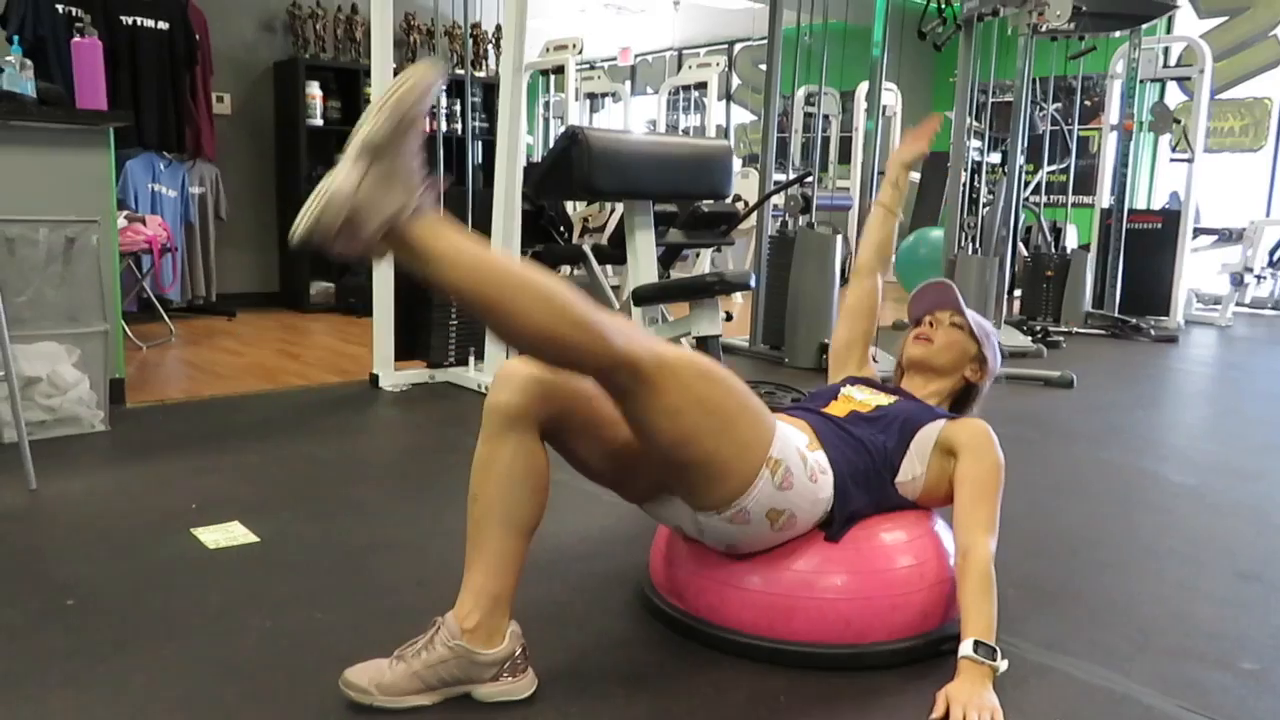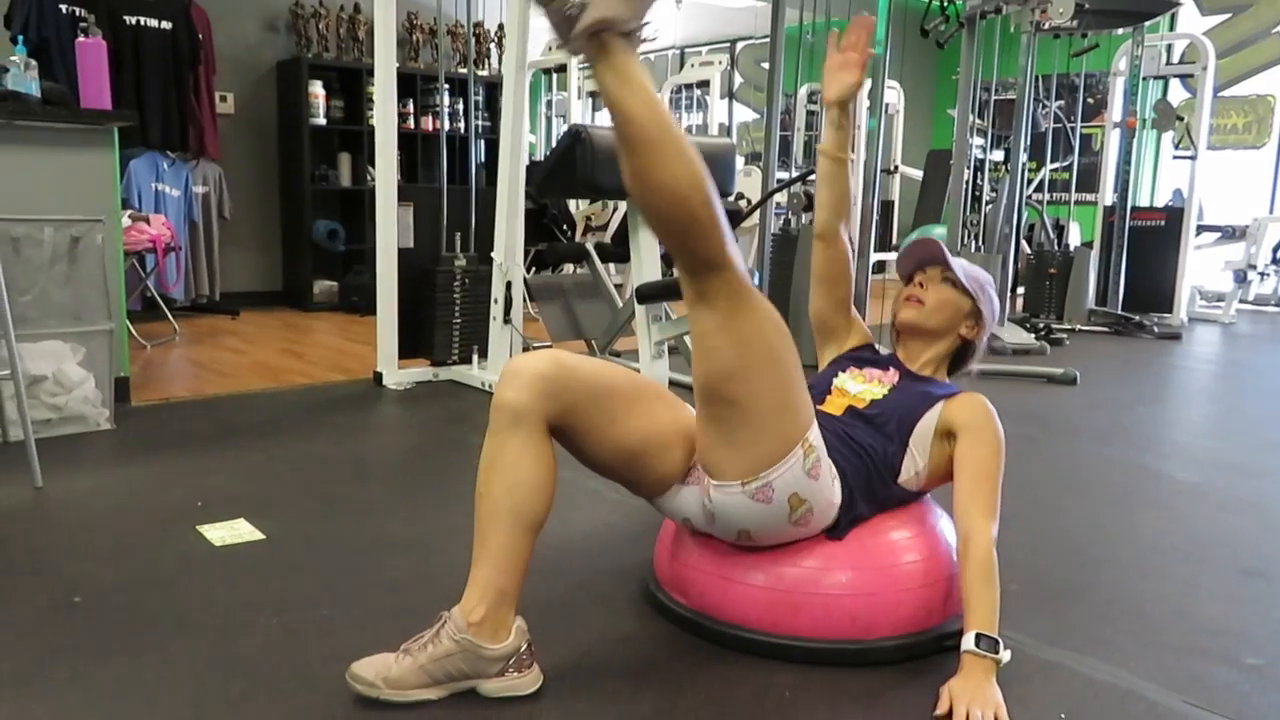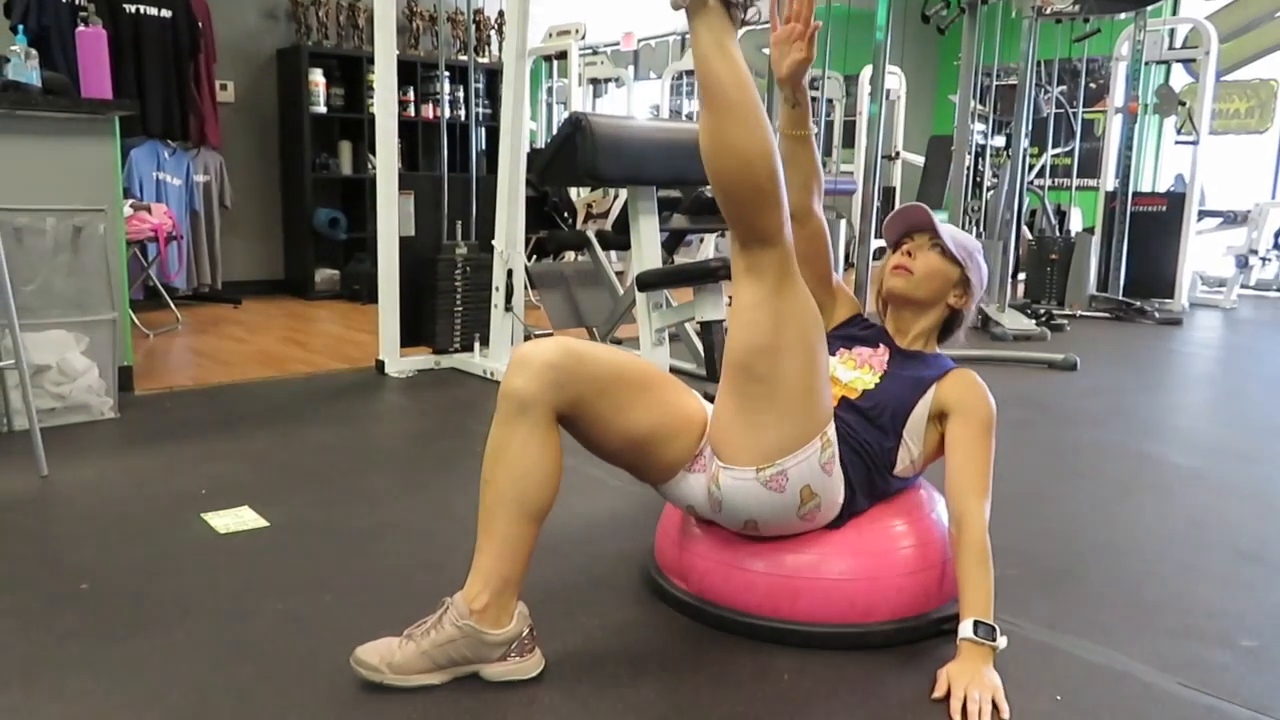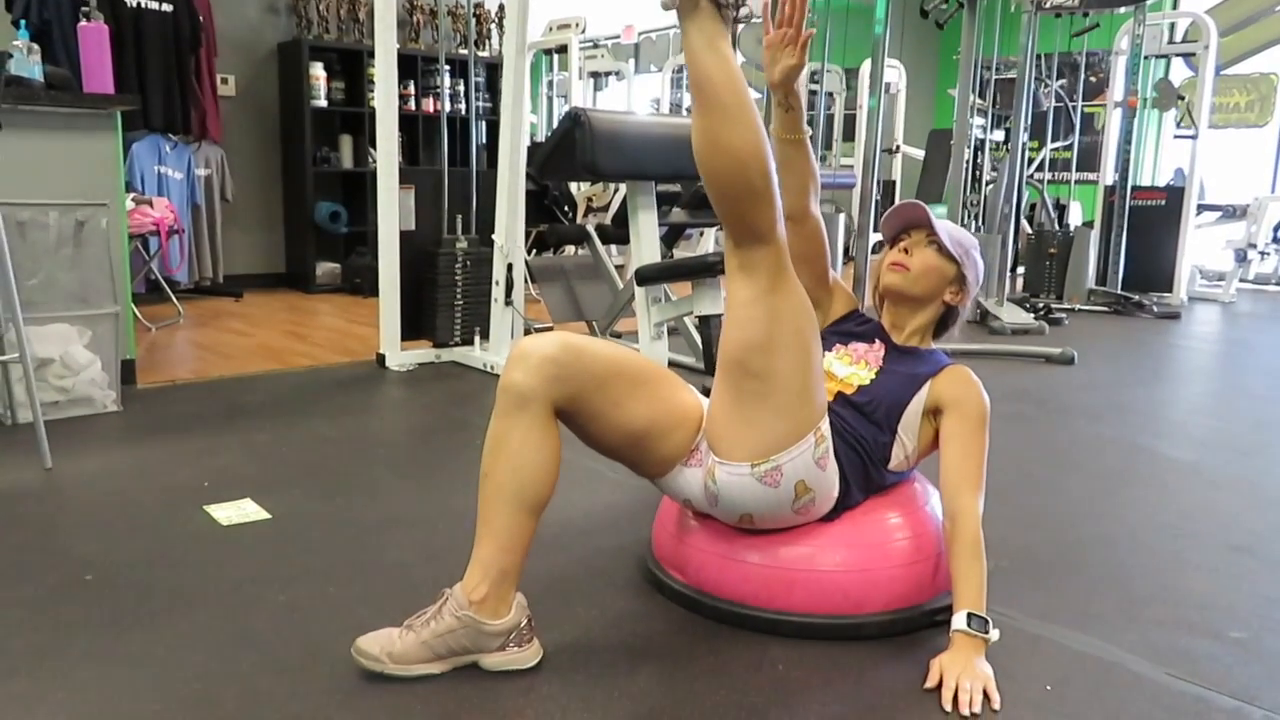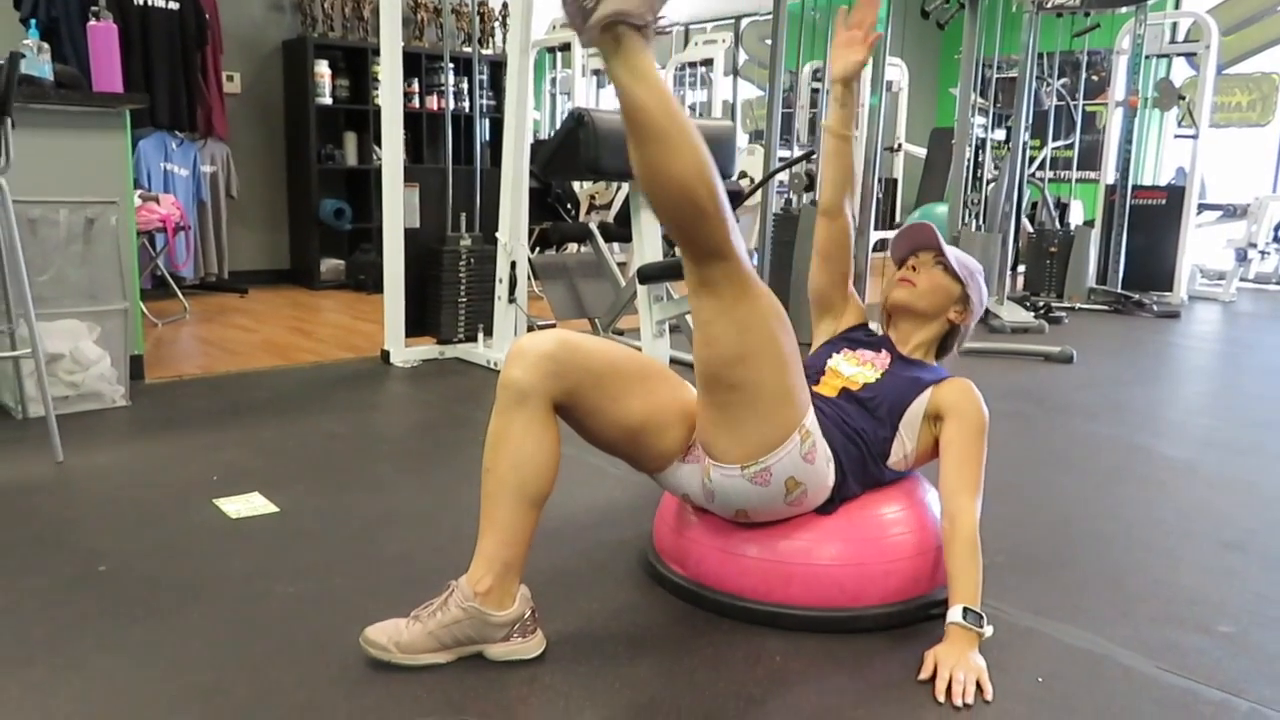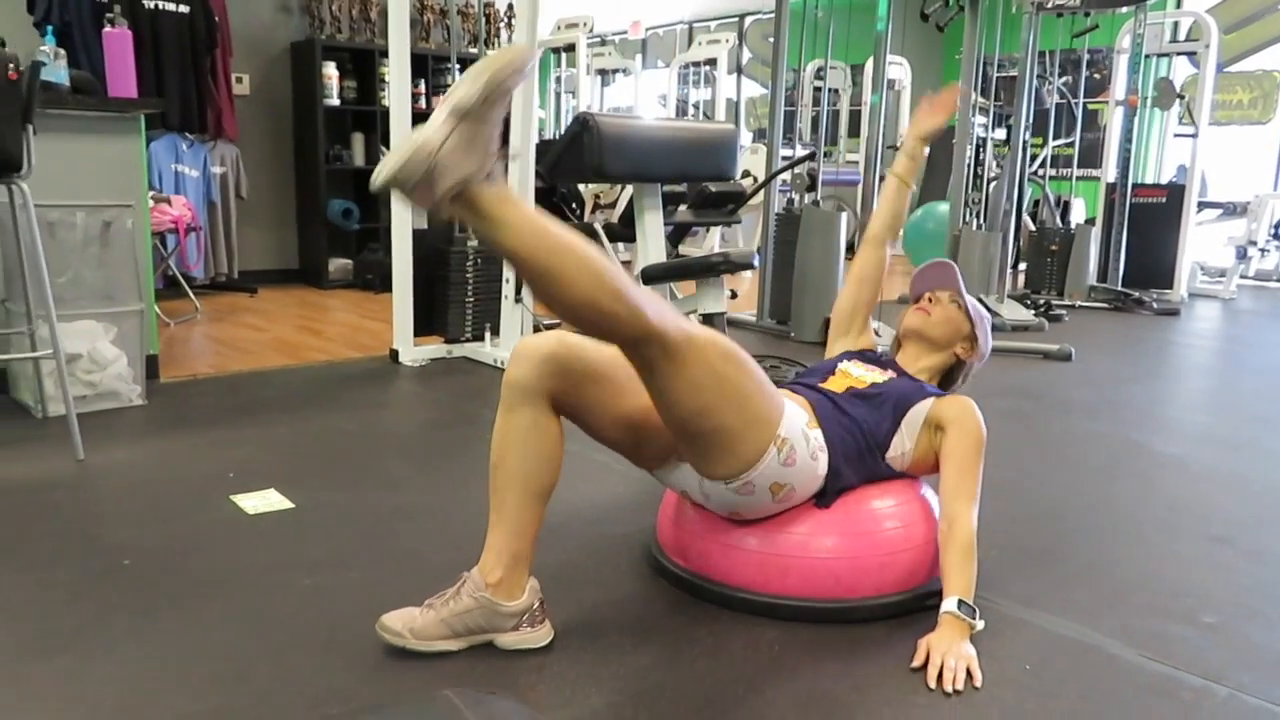
dt=0.3s
person 1, frame 1
left shoulder: (964, 438)
right shoulder: (853, 370)
left elbow: (978, 550)
right elbow: (865, 276)
right wrist: (895, 177)
left hip: (784, 486)
right hip: (706, 487)
left knee: (615, 345)
right knee: (523, 387)
left ankle: (397, 216)
right ankle: (481, 643)
person 1, frame 2
left shoulder: (964, 414)
right shoulder: (852, 351)
left elbow: (978, 532)
right elbow: (831, 235)
right wrist: (838, 113)
left hip: (786, 489)
right hip: (720, 479)
left knee: (708, 260)
right knee: (530, 381)
left ankle: (610, 44)
right ankle: (487, 637)
person 1, frame 3
left shoulder: (957, 391)
right shoulder: (845, 323)
left elbow: (970, 517)
right elbow: (806, 213)
left wrist: (977, 651)
right wrist: (792, 91)
left hip: (786, 482)
right hip: (720, 464)
left knee: (760, 237)
right knee: (539, 369)
right ankle: (488, 619)
person 1, frame 4
left shoulder: (952, 387)
right shoulder: (841, 318)
left elbow: (964, 511)
right elbow: (802, 213)
left wrist: (970, 640)
right wrist: (786, 94)
left hip: (784, 473)
right hip: (718, 457)
left knee: (755, 233)
right knee: (539, 363)
right ankle: (489, 612)
person 1, frame 5
left shoulder: (951, 397)
right shoulder: (848, 331)
left elbow: (962, 513)
right elbow: (832, 213)
left wrist: (962, 633)
right wrist: (840, 90)
left hip: (782, 469)
right hip: (716, 453)
left knee: (713, 250)
right knee: (537, 360)
right ankle: (493, 603)
person 1, frame 6
left shoulder: (951, 413)
right shoulder: (858, 344)
left elbow: (960, 516)
right elbow: (875, 246)
left wrist: (956, 617)
right wrist: (914, 147)
left hip: (784, 451)
right hip: (709, 447)
left knee: (643, 320)
right knee: (538, 360)
left ankle: (467, 183)
right ankle: (500, 595)
